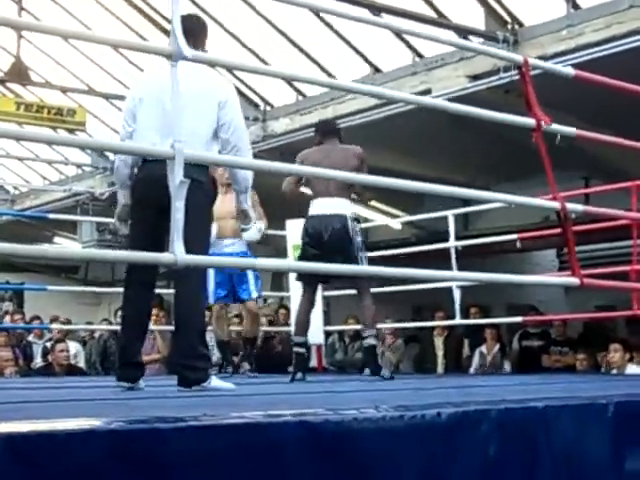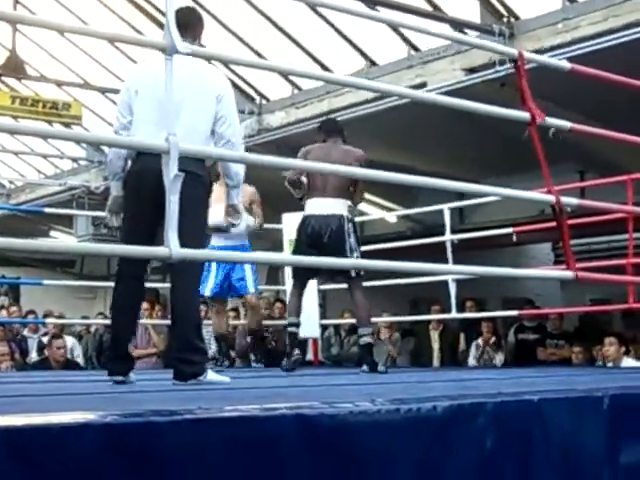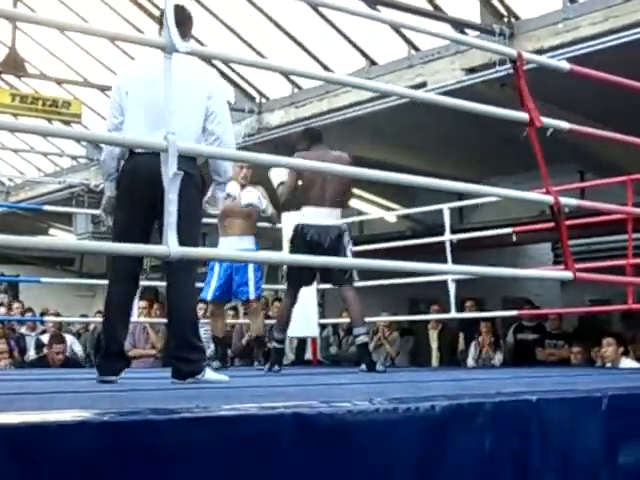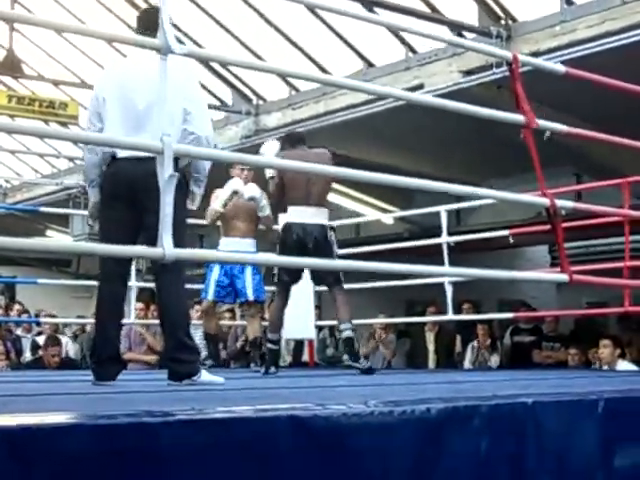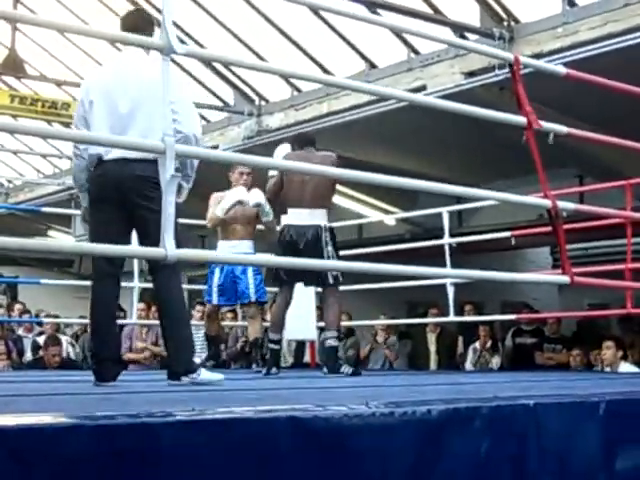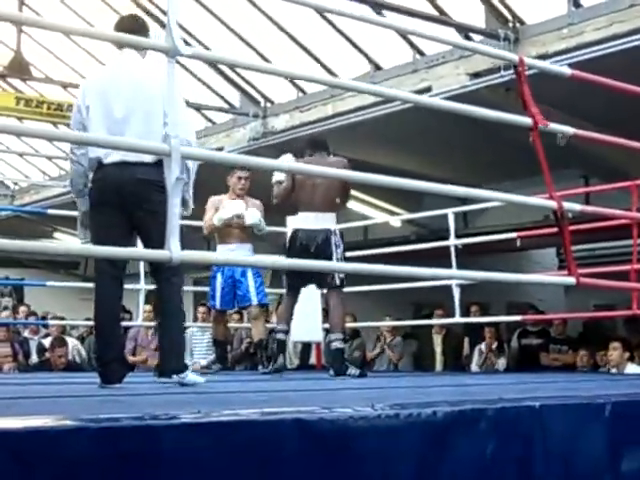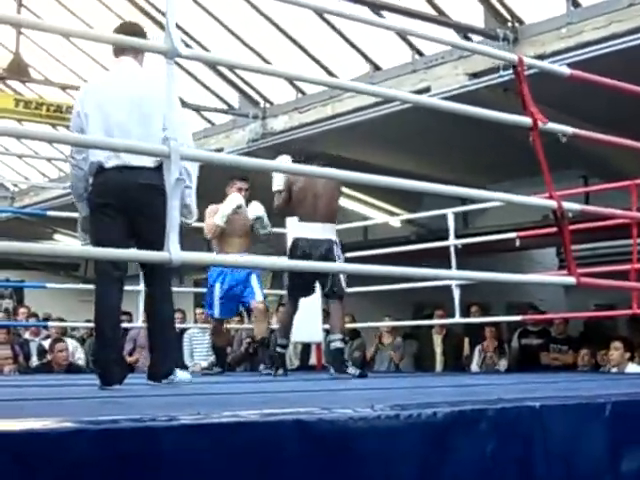
dt=0.2s
person 1, frame 1
left shoulder: (147, 80)
right shoulder: (217, 84)
left elbow: (126, 141)
right elbow: (236, 144)
left wrist: (123, 193)
right wrist: (244, 197)
left hip: (149, 176)
right hip: (192, 178)
left knee: (140, 273)
right knee: (190, 273)
left ankle: (129, 370)
right ankle: (193, 372)
person 1, frame 2
left shoulder: (143, 73)
right shoulder: (214, 78)
left elbow: (121, 131)
right elbow: (230, 140)
left wrist: (116, 185)
right wrist: (234, 192)
left hip: (143, 170)
right hip: (189, 172)
left knee: (131, 266)
right knee: (185, 267)
left ankle: (119, 363)
right ankle: (189, 366)
person 1, frame 3
left shoulder: (133, 72)
right shoulder: (204, 74)
left elbow: (114, 132)
right elbow: (220, 136)
left wrist: (110, 185)
right wrist: (220, 187)
left hip: (136, 169)
right hip: (181, 171)
left knee: (124, 266)
right knee: (180, 267)
left ankle: (110, 362)
right ankle: (188, 365)
person 1, frame 4
left shoulder: (111, 75)
right shoulder: (180, 73)
left elbow: (93, 138)
right elbow: (200, 134)
left wrist: (93, 190)
right wrist: (196, 185)
left hip: (118, 174)
right hip: (161, 173)
left knee: (113, 271)
right knee: (169, 269)
left ankle: (105, 367)
right ankle: (184, 367)
person 1, frame 5
left shoulder: (95, 79)
right shoulder: (164, 74)
left elbow: (80, 142)
right elbow: (189, 132)
left wrist: (83, 192)
right wrist: (185, 179)
left hip: (106, 177)
right hip: (148, 174)
left knee: (106, 272)
right knee: (165, 269)
left ankle: (105, 368)
right ankle: (182, 365)
person 1, frame 6
left shoulder: (92, 83)
right shoulder: (160, 80)
left elbow: (78, 148)
right elbow: (183, 137)
left wrist: (82, 199)
right wrist: (186, 187)
left hip: (107, 181)
right hip: (149, 179)
left knee: (109, 275)
right knee: (166, 272)
left ankle: (111, 370)
right ankle: (173, 365)
person 1, frame 7
left shoulder: (90, 91)
right shoulder: (158, 87)
left elbow: (78, 154)
right elbow: (180, 143)
left wrist: (82, 205)
right wrist: (188, 195)
left hip: (106, 186)
right hip: (149, 184)
left knee: (109, 278)
right knee: (158, 277)
left ankle: (110, 371)
right ankle: (163, 368)
person 2, frame 1
left shoulder: (305, 156)
right shoulder: (356, 153)
left elbow: (288, 188)
right elbow: (364, 193)
left hip: (315, 221)
right hip: (342, 220)
left knee: (308, 294)
right knee: (363, 289)
left ankle: (299, 364)
right ankle: (371, 361)
person 2, frame 2
left shoulder: (308, 151)
right shoulder: (358, 156)
left elbow: (290, 177)
right elbow: (356, 198)
left wrist: (300, 187)
left hip: (311, 220)
right hip: (338, 220)
left knee: (298, 285)
right knee: (355, 287)
left ankle: (292, 347)
right ankle: (367, 357)
person 2, frame 3
left shoulder: (299, 160)
right shoulder: (345, 159)
left elbow: (285, 199)
left wrist: (284, 181)
left hip: (306, 229)
right hip: (334, 229)
left knee: (290, 295)
right knee: (348, 290)
left ankle: (275, 357)
right ankle: (365, 356)
person 2, frame 4
left shoulder: (282, 158)
right shoulder: (326, 156)
left elbow: (276, 199)
left wrist: (271, 170)
left hip: (293, 228)
right hip: (320, 228)
left knee: (281, 293)
right knee: (336, 289)
left ankle: (271, 359)
right ankle: (350, 351)
person 2, frame 5
left shoulder: (286, 159)
right shoulder: (331, 159)
left elbow: (271, 196)
left wrist: (274, 171)
left hip: (290, 230)
right hip: (317, 230)
left knee: (284, 295)
right knee: (331, 292)
left ankle: (273, 360)
right ankle: (331, 359)
person 2, frame 6
right shoulder: (342, 164)
left elbow: (278, 199)
left wrist: (279, 176)
left hip: (299, 233)
right hip: (326, 233)
left knee: (291, 295)
right knee: (334, 294)
left ankle: (279, 354)
right ankle: (337, 360)
person 2, frame 7
left shoulder: (293, 178)
left elbow: (279, 208)
left wrist: (278, 183)
left hip: (301, 243)
right hip: (327, 243)
left knee: (291, 302)
right knee: (335, 301)
left ankle: (279, 362)
right ankle: (337, 358)
person 3, frame 1
left shoulder: (248, 196)
left elbow: (262, 219)
left wrist: (258, 228)
left hip: (241, 255)
right hip: (216, 257)
left knee: (253, 308)
right knee: (218, 311)
left ankle: (247, 360)
right ankle: (227, 362)
person 3, frame 2
left shoulder: (250, 191)
right shoulder: (209, 190)
left elbow: (260, 220)
left wrist: (250, 222)
right wrist: (209, 219)
left hip: (241, 249)
right hip: (217, 249)
left knee: (252, 299)
right knee: (218, 304)
left ankle: (255, 352)
right ankle: (224, 355)
person 3, frame 3
left shoulder: (258, 192)
left elbow: (272, 216)
right elbow: (206, 207)
left wrist: (260, 204)
right wrist: (222, 195)
left hip: (247, 253)
left knee: (253, 305)
right knee: (215, 307)
left ankle: (259, 357)
right ankle: (220, 355)
person 3, frame 4
left shoulder: (257, 194)
right shoulder: (219, 193)
left elbow: (269, 225)
right elbow: (210, 218)
left wrist: (260, 201)
right wrist: (226, 196)
left hip: (248, 254)
right hip: (223, 254)
left knee: (251, 308)
right knee: (209, 305)
left ankle: (255, 358)
person 3, frame 5
left shoulder: (257, 199)
right shoulder: (218, 197)
left elbow: (271, 226)
right elbow: (210, 222)
left wrist: (263, 206)
right wrist: (228, 203)
left hip: (247, 257)
right hip: (222, 257)
left knee: (253, 310)
right knee: (212, 309)
left ankle: (257, 359)
person 3, frame 6
left shoulder: (255, 204)
right shoulder: (215, 201)
left elbow: (263, 231)
right elbow: (207, 230)
left wrist: (258, 222)
right wrist: (224, 214)
left knee: (256, 311)
right knee: (218, 314)
left ankle: (262, 360)
right ankle: (221, 360)
person 3, frame 7
left shoulder: (252, 211)
right shoulder: (214, 210)
left elbow: (265, 232)
right elbow: (209, 234)
left wrist: (261, 218)
right wrist: (225, 212)
left hip: (246, 269)
right hip: (222, 270)
left knee: (260, 308)
right knee: (217, 322)
right ankle: (220, 363)
